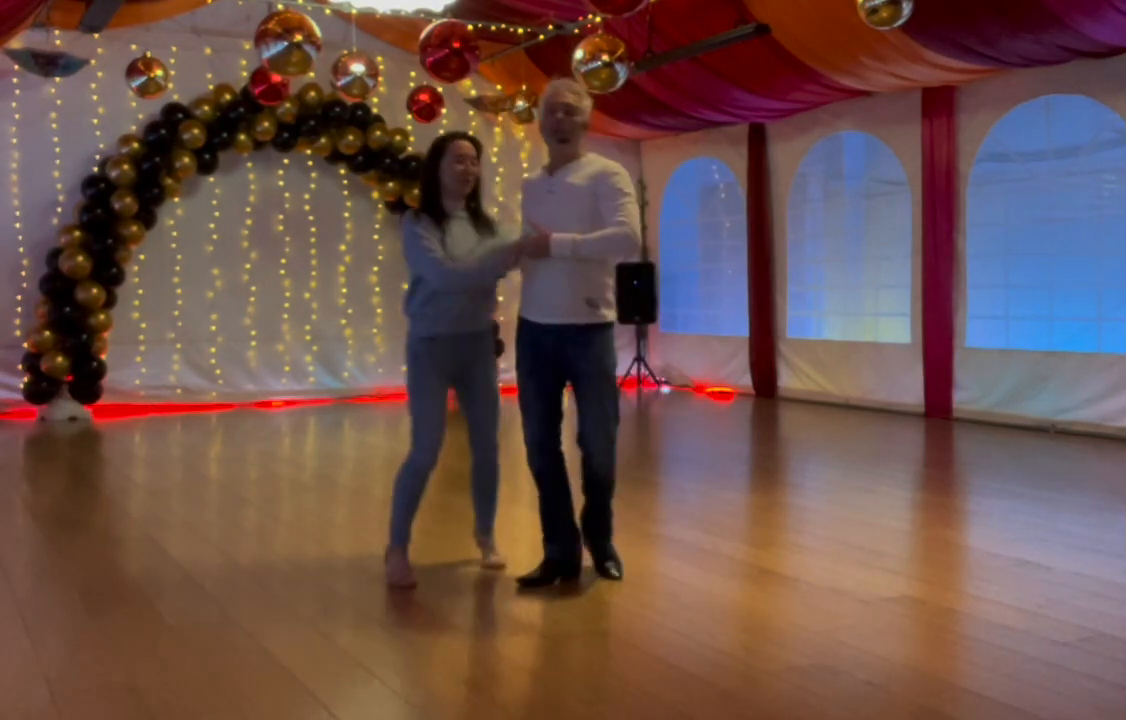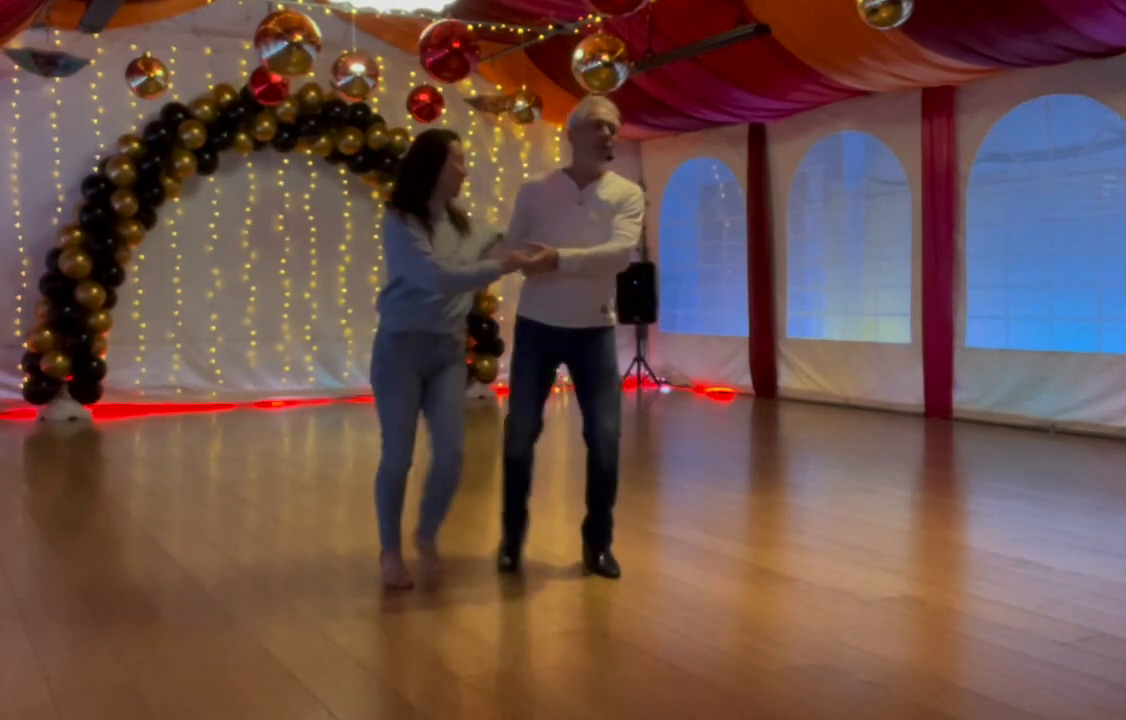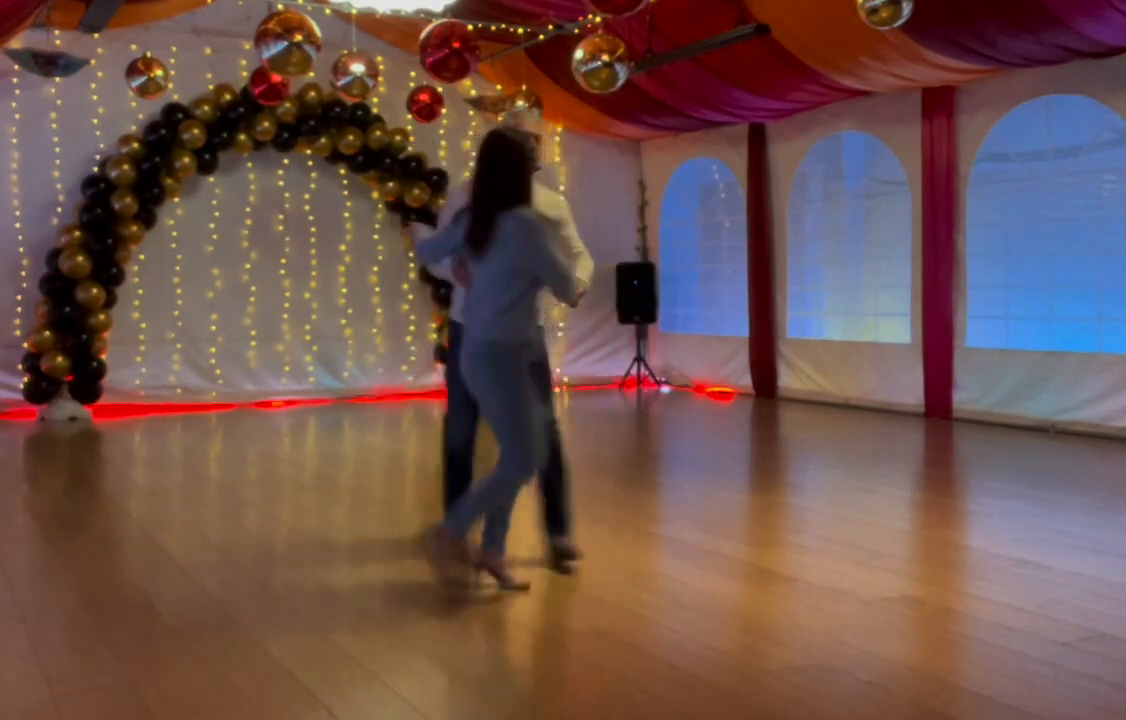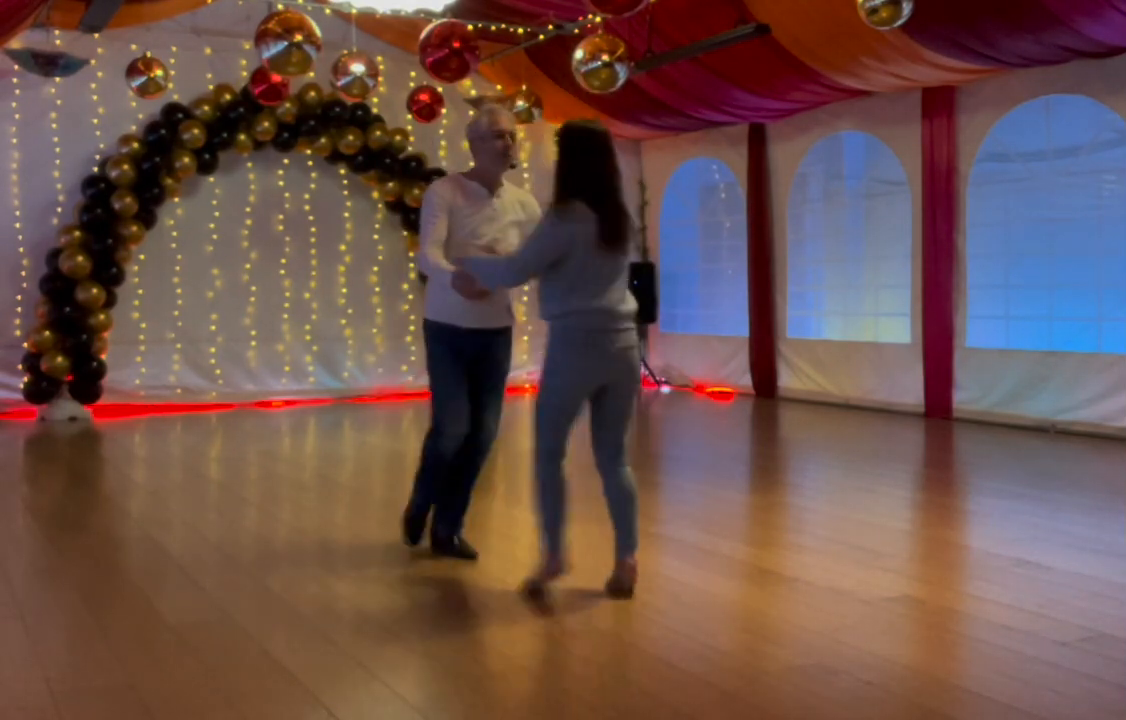
dt=0.4s
person 1, frame 1
left shoulder: (607, 174)
right shoulder: (532, 186)
left elbow: (628, 238)
left wrist: (557, 244)
left hip: (589, 329)
right hip: (534, 328)
left knee: (598, 440)
right knee: (540, 441)
left ankle: (599, 540)
right ankle: (561, 551)
person 1, frame 2
left shoulder: (628, 194)
right shoulder: (536, 191)
left elbow: (621, 252)
right elbow: (511, 248)
left wrist: (561, 258)
left hip: (594, 331)
right hip: (537, 326)
left knee: (605, 434)
right knee: (521, 427)
left ankle: (597, 541)
right ankle: (513, 532)
person 1, frame 3
left shoulder: (552, 205)
right shoulder: (465, 197)
left elbow: (580, 257)
right elbow: (435, 256)
left wrist: (576, 281)
right wrist: (456, 270)
right hip: (471, 329)
left knee: (540, 424)
right knee: (460, 427)
left ankle: (558, 527)
person 1, frame 4
left shoulder: (524, 202)
right shoulder: (444, 193)
right elbow: (427, 255)
right wrist: (453, 279)
left hip: (497, 331)
right hip: (448, 327)
left knee: (481, 432)
right knee: (450, 428)
left ankle: (448, 525)
right ankle: (420, 503)
person 2, frame 1
left shoulder: (486, 225)
right shoulder: (419, 224)
left elbow: (509, 255)
right elbow: (443, 277)
right wrist: (502, 264)
left hip: (477, 345)
right hip: (431, 346)
left knee: (486, 447)
right knee: (425, 452)
left ankle: (485, 536)
right ankle: (396, 547)
person 2, frame 2
left shoulder: (458, 222)
right shoulder: (400, 222)
left elbow: (490, 247)
right elbow: (438, 278)
right wrist: (498, 268)
left hip: (448, 349)
right hip: (401, 346)
left knee: (451, 452)
right knee: (398, 454)
left ankle: (426, 536)
right ankle: (391, 550)
person 2, frame 3
left shoulder: (470, 220)
right shoulder: (527, 223)
left elbow: (431, 252)
right elbow: (568, 289)
left wrist: (418, 237)
right wrist: (573, 289)
left hip: (480, 350)
right hip: (504, 355)
left knee: (519, 453)
right knee: (525, 458)
left ankle: (491, 549)
right ankle: (450, 532)
person 2, frame 4
left shoulder: (568, 215)
right shoulder: (614, 217)
left elbow: (516, 271)
left wrist: (471, 264)
right wrist: (495, 258)
left hip: (575, 346)
right hip: (622, 346)
left knee: (549, 450)
right knee: (612, 457)
left ankle: (553, 554)
right ankle: (625, 561)
